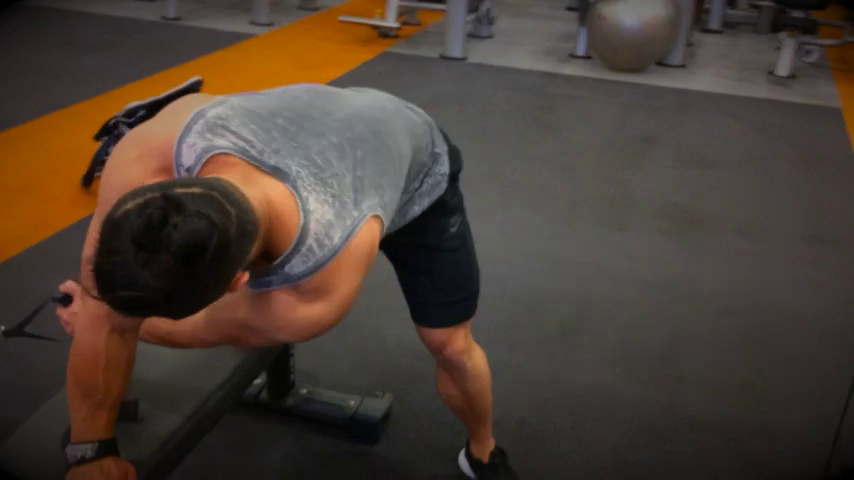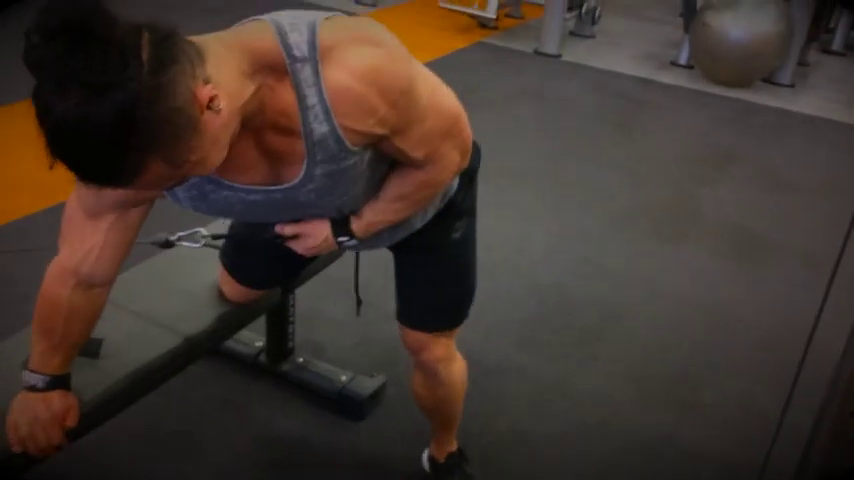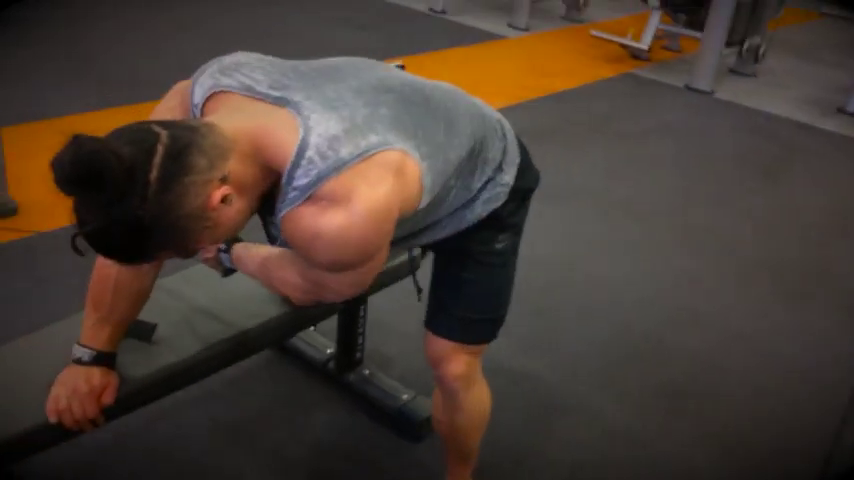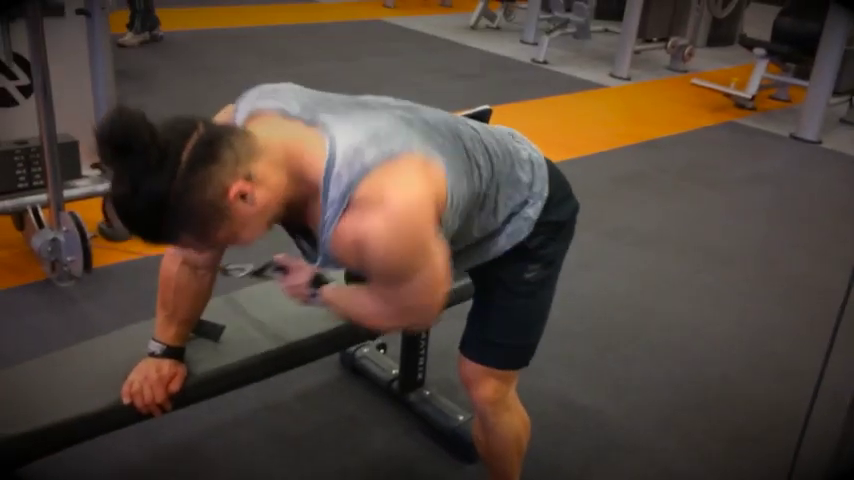
dt=1s
person 1, frame 1
left shoulder: (322, 293)
right shoulder: (145, 159)
left elbow: (217, 326)
right elbow: (105, 318)
left wrist: (139, 324)
left hip: (418, 176)
right hip: (325, 148)
left knee: (449, 344)
person 1, frame 2
left shoulder: (350, 75)
right shoulder: (133, 130)
left elbow: (448, 148)
right elbow: (81, 272)
left wrist: (348, 229)
right wrist: (43, 382)
left hip: (426, 189)
left knee: (430, 350)
right knee: (236, 291)
person 1, frame 3
left shoulder: (339, 215)
right shoulder: (188, 108)
left elbow: (324, 284)
right elbow: (135, 236)
left wrist: (229, 255)
right wrist: (92, 356)
left hip: (481, 190)
right hip: (415, 144)
left knee: (452, 365)
right knee: (297, 297)
person 1, frame 4
left shoulder: (380, 218)
right shoulder: (236, 126)
left elbow: (416, 311)
right elbow: (191, 259)
left wrist: (319, 290)
right wrist: (165, 348)
left hip: (525, 213)
right hip: (454, 189)
left knee: (485, 389)
right knee: (374, 285)
